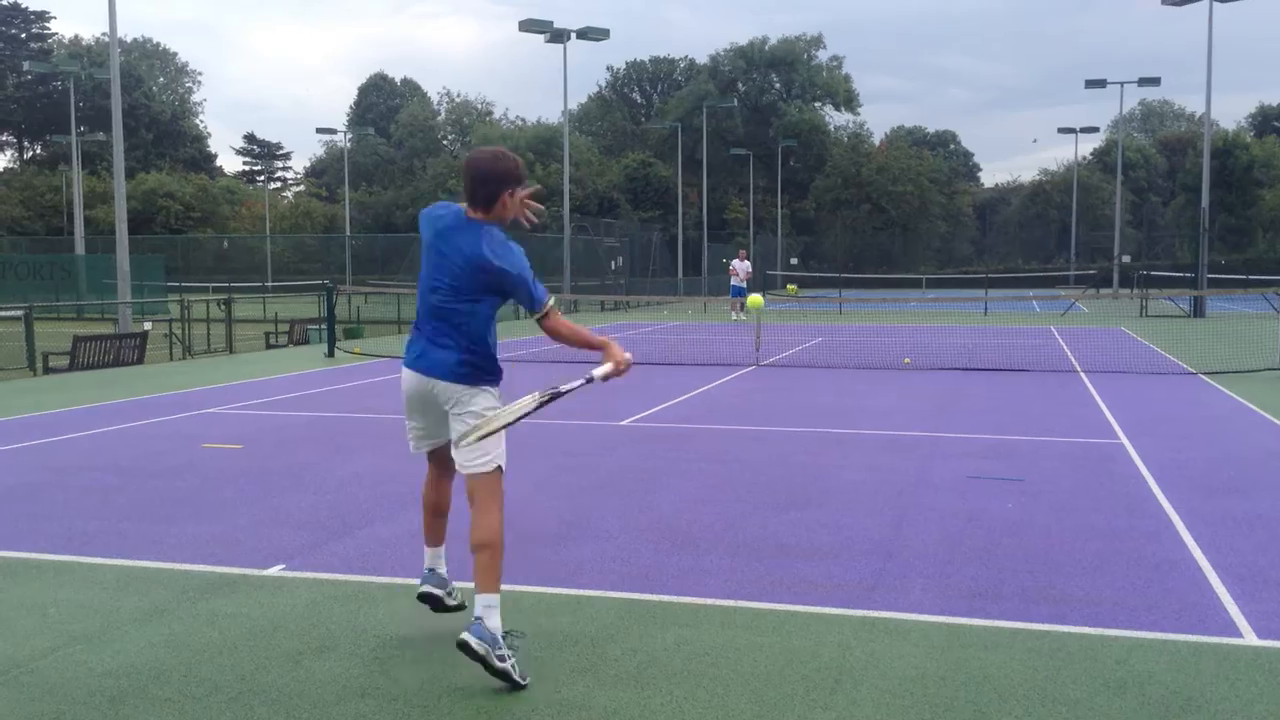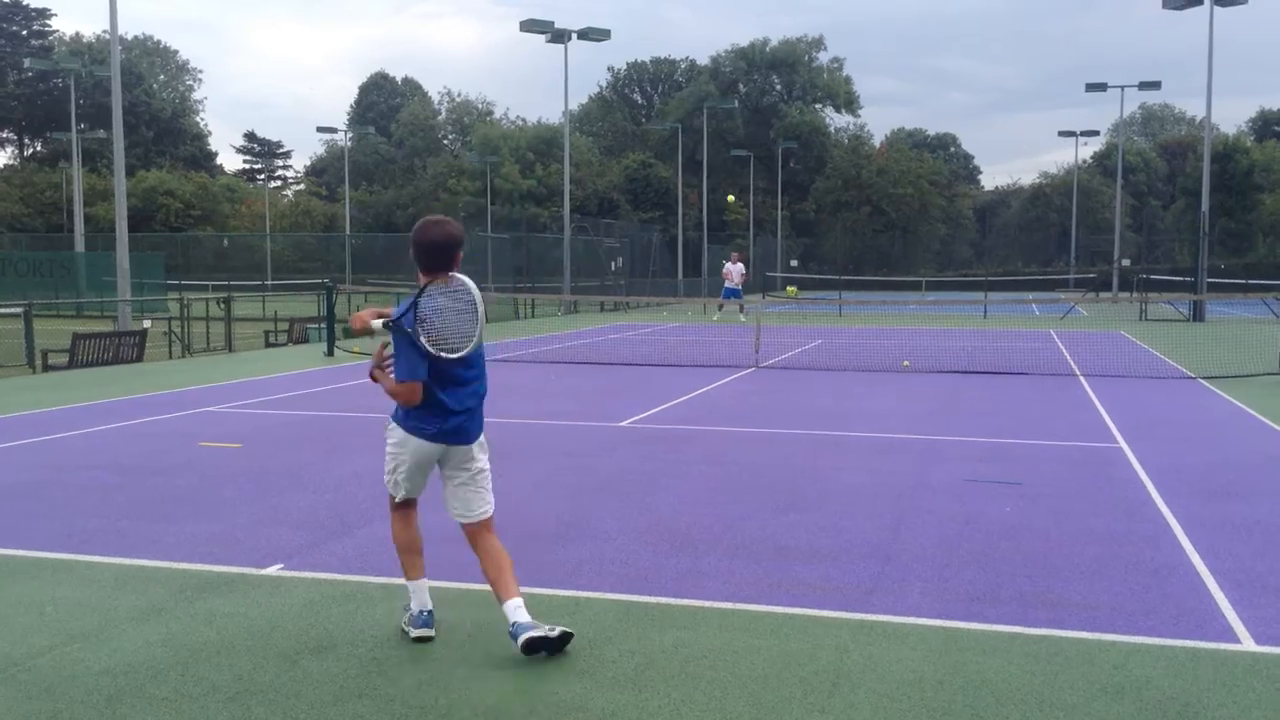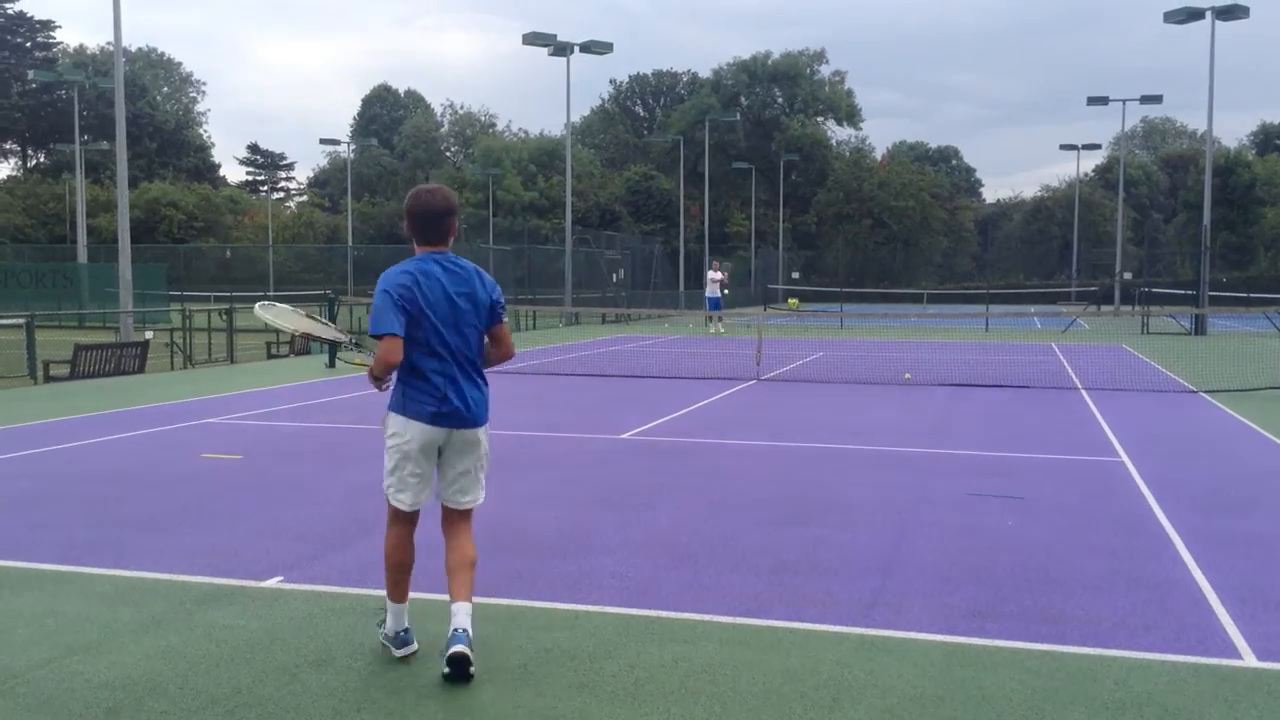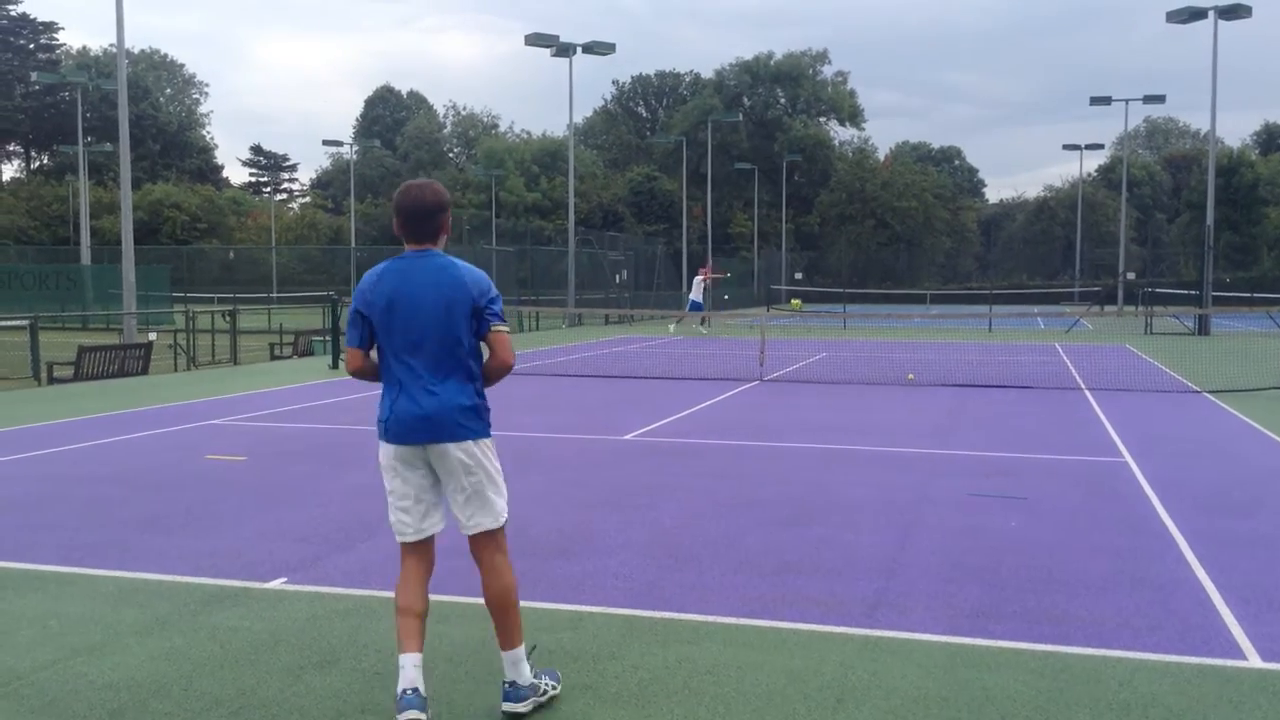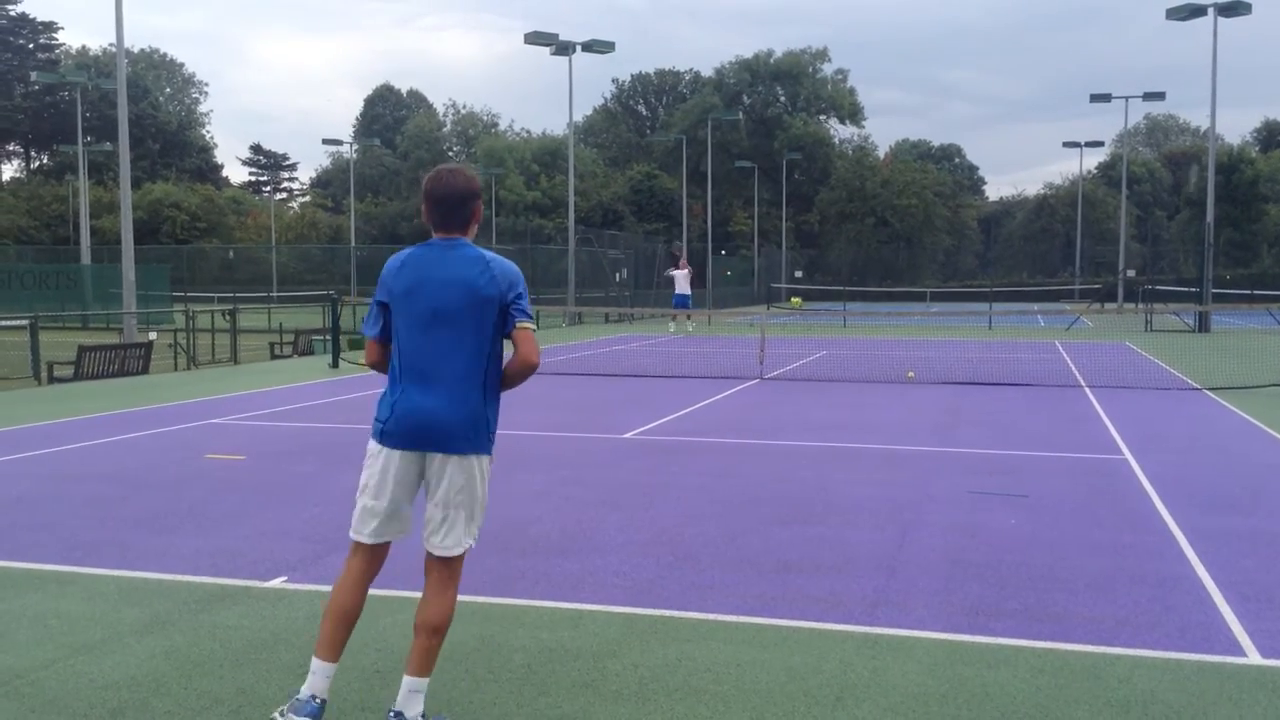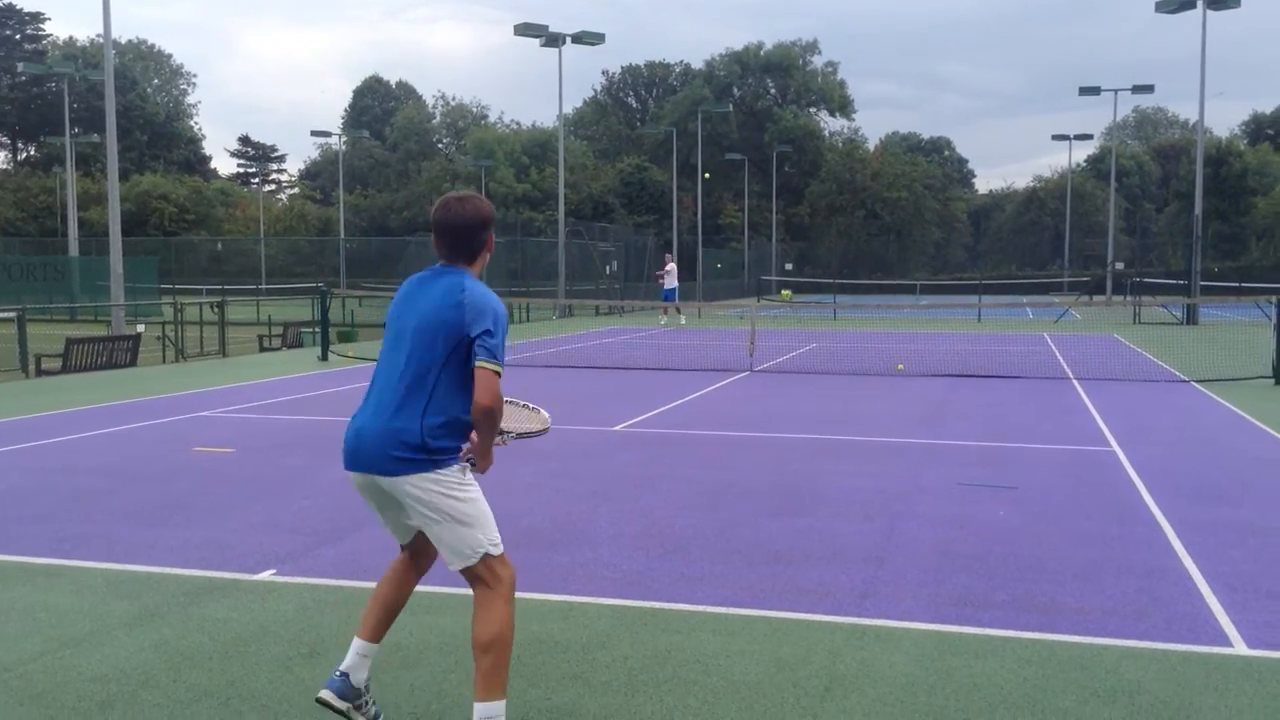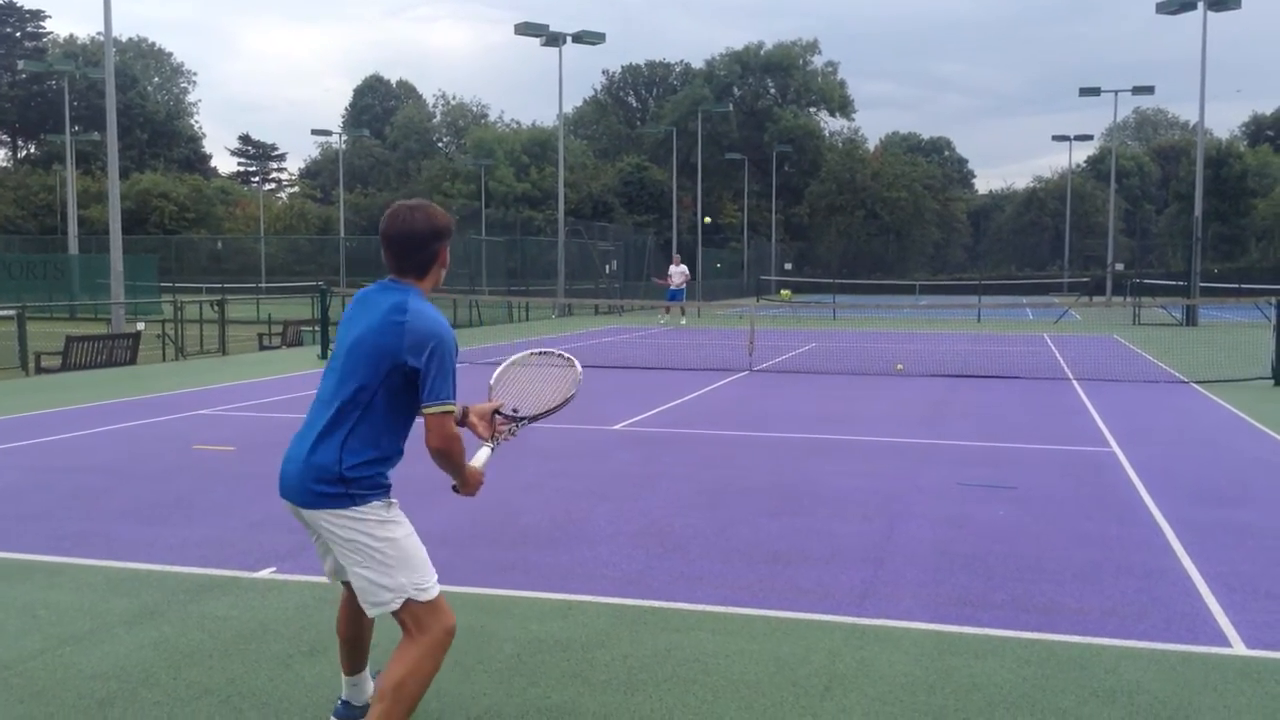
dt=0.4s
person 1, frame 1
left shoulder: (438, 218)
right shoulder: (503, 257)
right elbow: (553, 325)
left wrist: (502, 205)
right wrist: (607, 346)
left hip: (417, 371)
right hip: (466, 380)
left knee: (441, 467)
right knee: (486, 500)
left ankle: (434, 575)
right ankle: (486, 627)
person 1, frame 2
left shoulder: (411, 320)
left elbow: (410, 396)
left wrist: (380, 376)
right wrist: (375, 318)
left hip: (416, 431)
right hip: (464, 432)
left knee: (403, 508)
right knee: (482, 534)
left ankle: (420, 609)
right ankle: (522, 624)
person 1, frame 3
left shoulder: (396, 281)
right shoulder: (481, 280)
left elbow: (390, 357)
right elbow: (503, 350)
left wrist: (377, 375)
left hip: (415, 416)
right hip: (470, 414)
left knee: (401, 520)
right knee: (458, 524)
left ankle: (398, 626)
right ankle: (460, 633)
person 1, frame 4
left shoulder: (372, 284)
right shoulder: (474, 281)
left elbow: (356, 365)
right elbow: (503, 360)
left hip: (400, 432)
right hip: (462, 428)
left knee: (415, 559)
right knee: (490, 551)
person 1, frame 5
left shoulder: (397, 269)
right shoulder: (504, 275)
left elbow: (376, 356)
right elbow: (528, 360)
left hip: (396, 431)
right hip: (462, 438)
left knee: (362, 562)
right knee: (443, 573)
person 1, frame 6
left shoulder: (408, 291)
right shoulder: (483, 304)
right elbow: (486, 400)
left wrist: (453, 425)
right wrist: (484, 446)
left hip: (364, 449)
right hip: (422, 458)
left knee: (419, 551)
right knee: (495, 582)
person 1, frame 7
left shoulder: (364, 302)
right shoulder: (430, 328)
right elbow: (439, 441)
left wrist: (463, 413)
right wrist: (465, 475)
left hip: (303, 477)
right hip: (347, 490)
left knee: (364, 585)
right knee: (431, 626)
